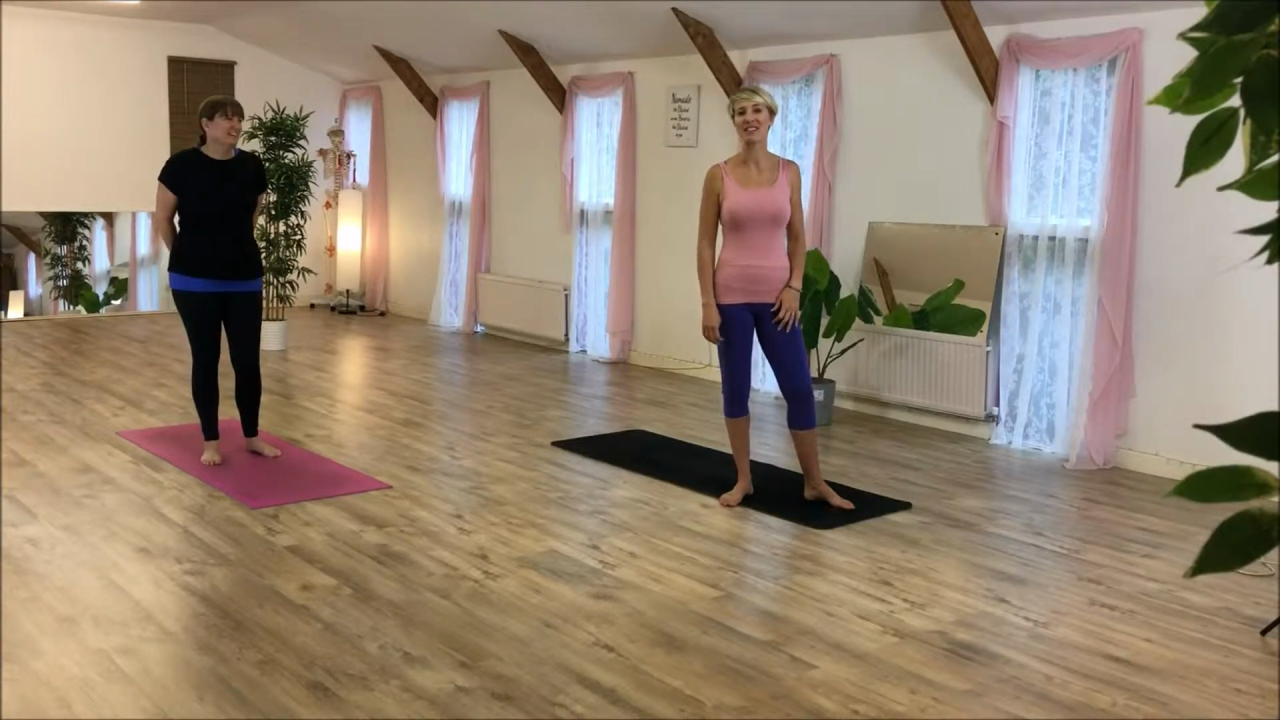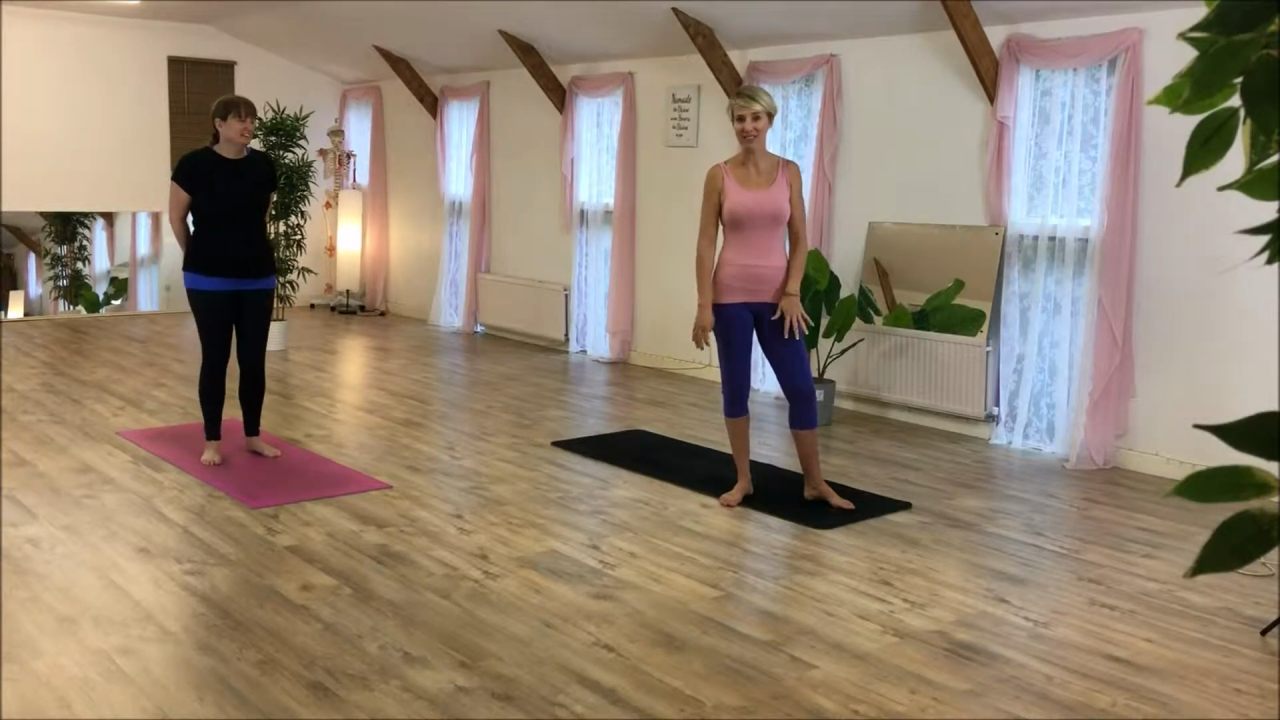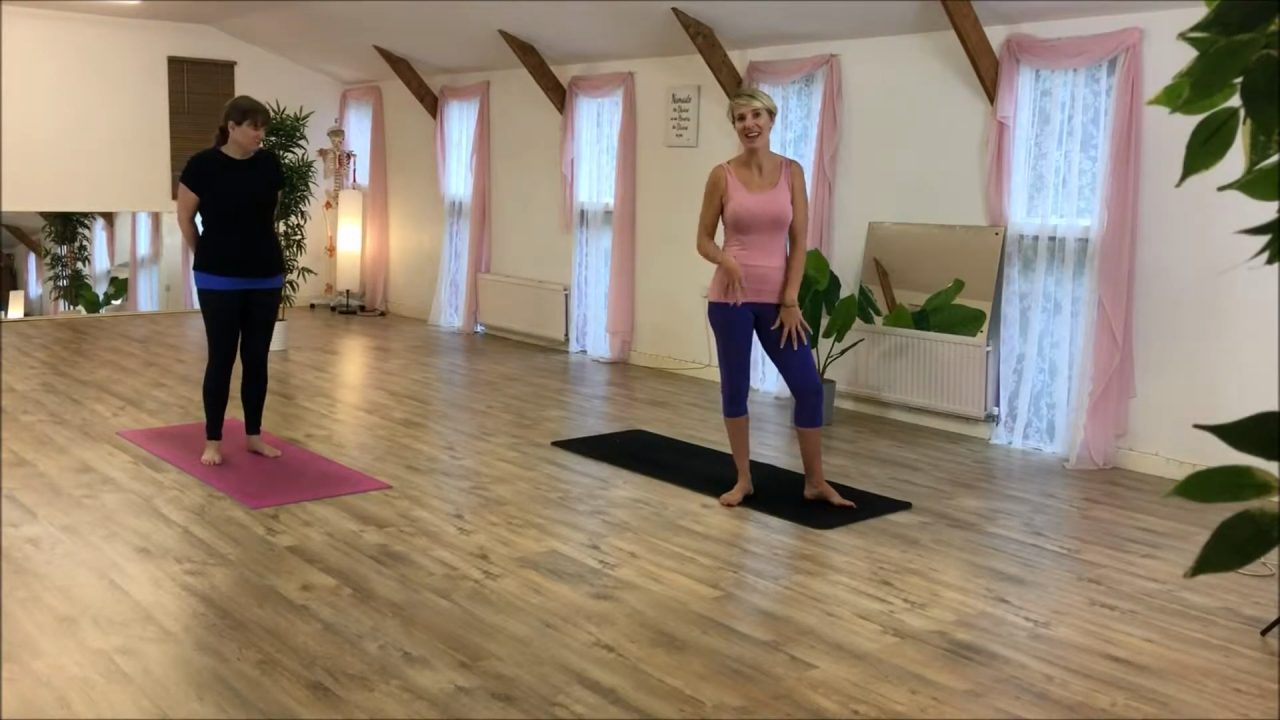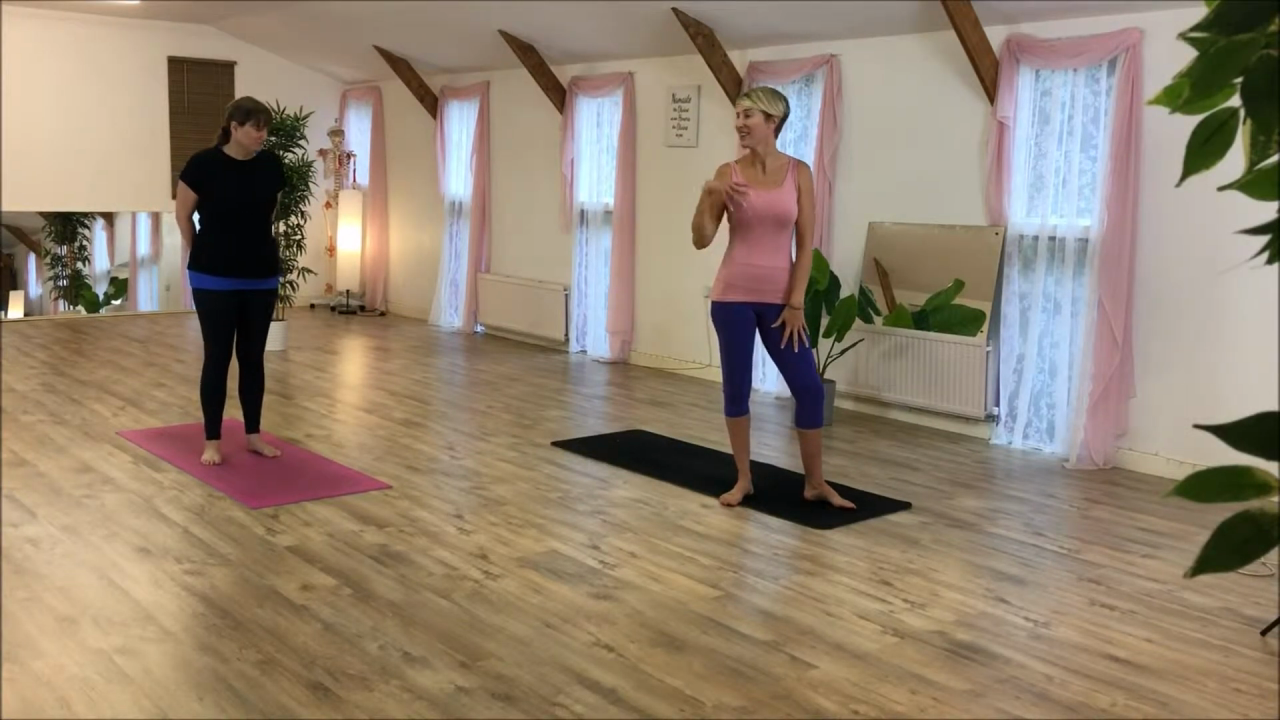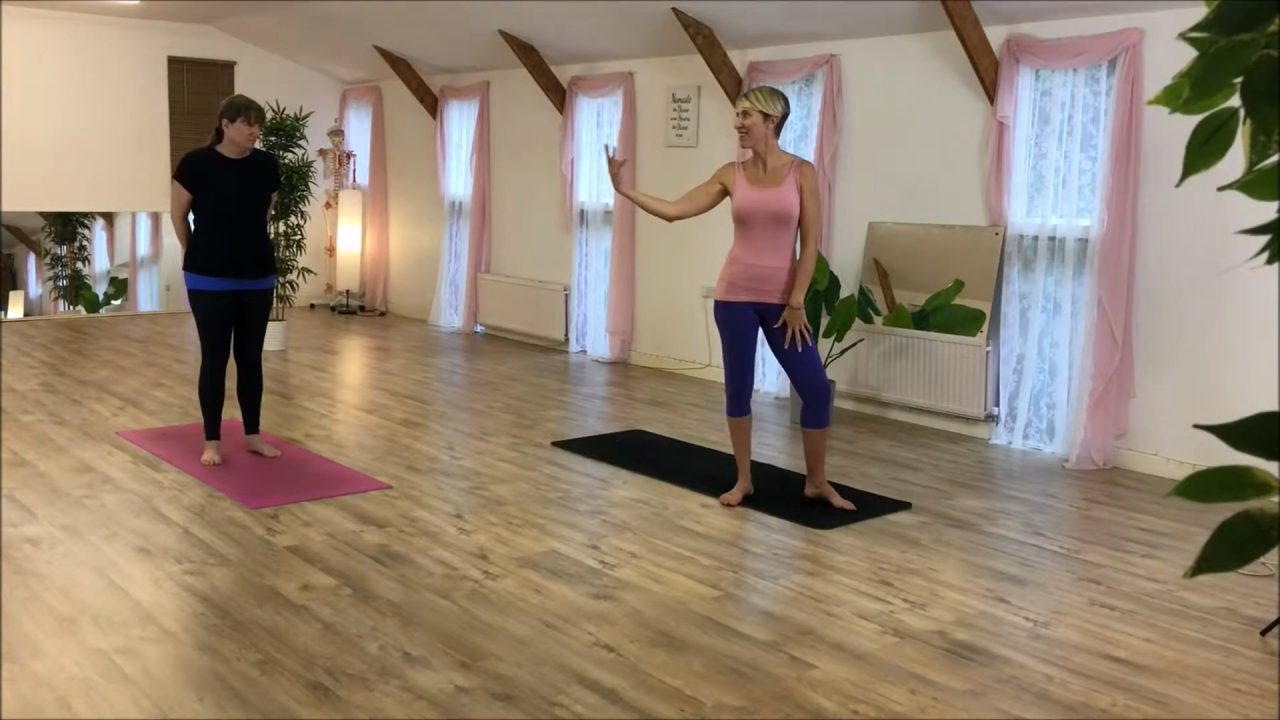
dt=0.4s
person 1, frame 1
left shoulder: (789, 171)
right shoulder: (719, 175)
left elbow: (797, 239)
right elbow: (705, 244)
left wrist: (794, 287)
right wrist: (708, 304)
left hip: (774, 295)
right hip: (731, 295)
left knee: (799, 389)
right knee: (735, 390)
left ankle: (814, 482)
right ankle: (742, 479)
person 1, frame 2
left shoulder: (789, 172)
right shoulder: (719, 175)
left elbow: (799, 241)
right elbow: (705, 244)
left wrist: (792, 292)
right wrist: (704, 305)
left hip: (776, 295)
right hip: (731, 294)
left knee: (801, 389)
right knee: (736, 389)
left ankle: (815, 482)
right ankle: (743, 479)
person 1, frame 3
left shoulder: (792, 172)
right shoulder: (722, 175)
left elbow: (799, 243)
right elbow: (703, 239)
left wrist: (790, 301)
right wrist: (725, 260)
left hip: (776, 297)
right hip: (733, 296)
left knee: (808, 386)
right knee: (735, 388)
left ankle: (815, 481)
right ankle: (742, 479)
person 1, frame 4
left shoulder: (798, 172)
right shoulder: (728, 173)
left elbow: (805, 244)
right elbow: (700, 240)
left wrist: (795, 303)
right wrist: (710, 195)
left hip: (779, 297)
right hip: (733, 295)
left knee: (809, 388)
right knee: (737, 388)
left ankle: (816, 483)
right ankle: (743, 479)
person 1, frame 5
left shoulder: (802, 171)
right shoulder: (730, 174)
left elbow: (810, 243)
right elbow: (673, 210)
left wrist: (797, 303)
right wrist: (623, 188)
left hip: (783, 297)
right hip: (736, 294)
left knee: (815, 387)
right knee: (739, 388)
left ankle: (818, 482)
right ankle: (743, 479)
person 2, frame 1
left shoulder: (252, 166)
right shoulder: (182, 165)
right elbow: (163, 219)
right wrist: (186, 258)
left hip: (245, 279)
right hip: (195, 282)
left knee: (247, 360)
right knee: (205, 359)
left ankle: (252, 436)
right ankle: (210, 441)
person 2, frame 2
left shoulder: (263, 165)
right shoulder: (195, 164)
right elbow: (176, 218)
right wrist: (199, 256)
left hip: (258, 278)
right hip: (209, 281)
left knee: (254, 359)
right knee: (215, 358)
left ankle: (253, 436)
right ankle: (212, 441)
person 2, frame 3
left shoulder: (270, 164)
right shoulder: (203, 165)
right elbow: (185, 218)
right wrist: (207, 256)
left hip: (266, 277)
right hip: (219, 280)
left knee: (257, 357)
right knee: (221, 357)
left ankle: (254, 435)
right ankle: (213, 440)
person 2, frame 4
left shoulder: (271, 166)
right shoulder: (203, 164)
right elbow: (183, 215)
right wrist: (203, 255)
left hip: (262, 278)
right hip: (214, 280)
left knee: (253, 357)
right knee: (217, 357)
left ankle: (253, 435)
right ankle: (212, 440)
person 2, frame 5
left shoulder: (267, 165)
right shoulder: (196, 164)
right elbow: (178, 216)
right wrist: (200, 255)
left hip: (258, 278)
right hip: (210, 281)
left knee: (250, 357)
right knee: (214, 358)
left ankle: (253, 435)
right ankle: (212, 441)
